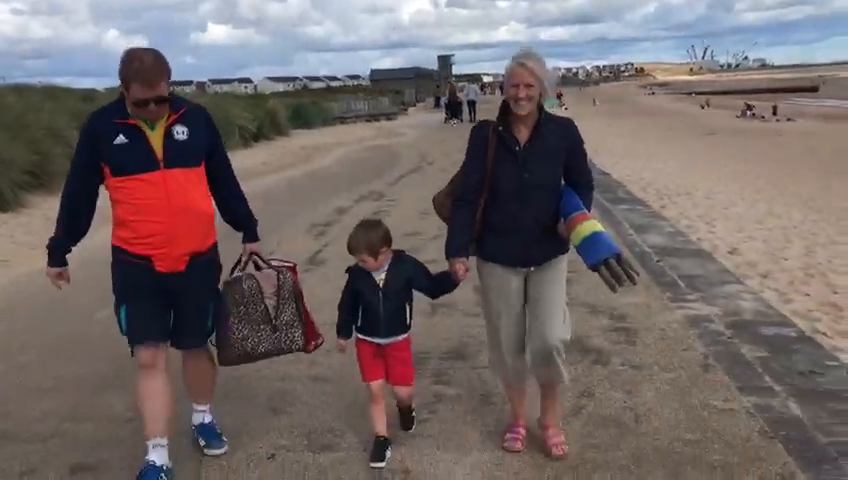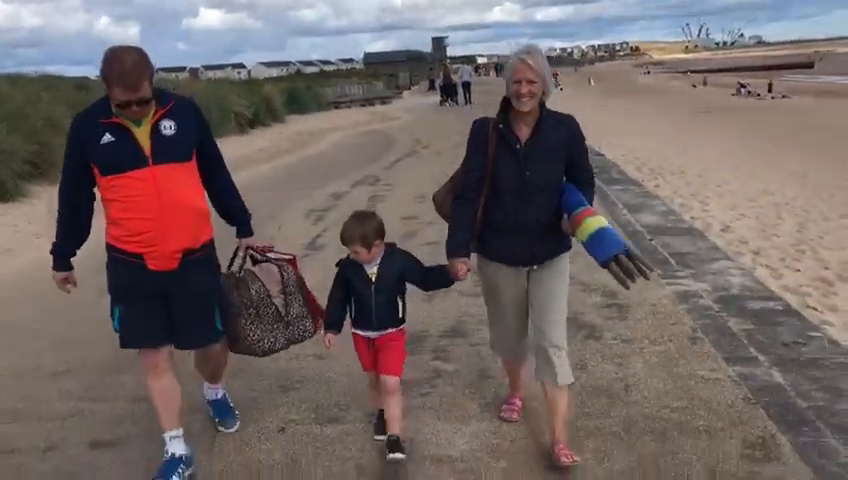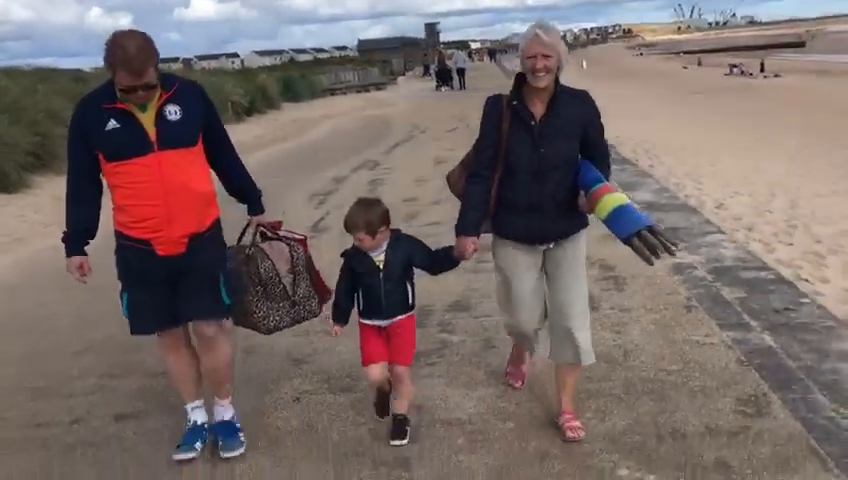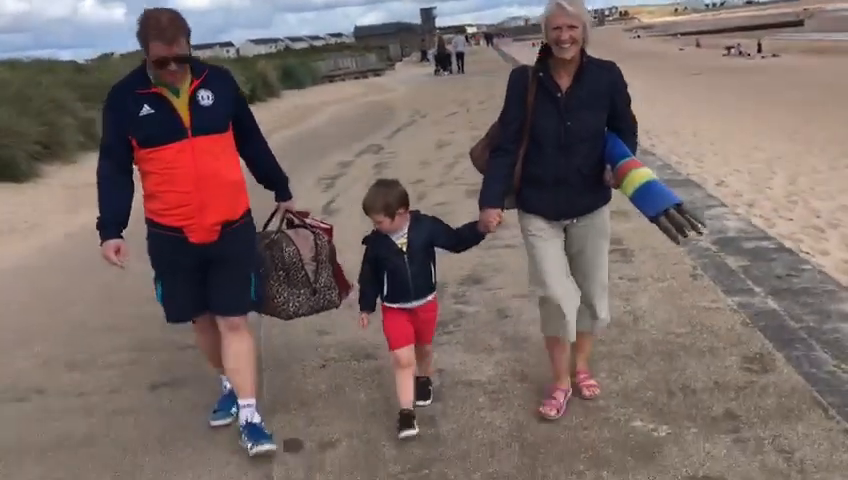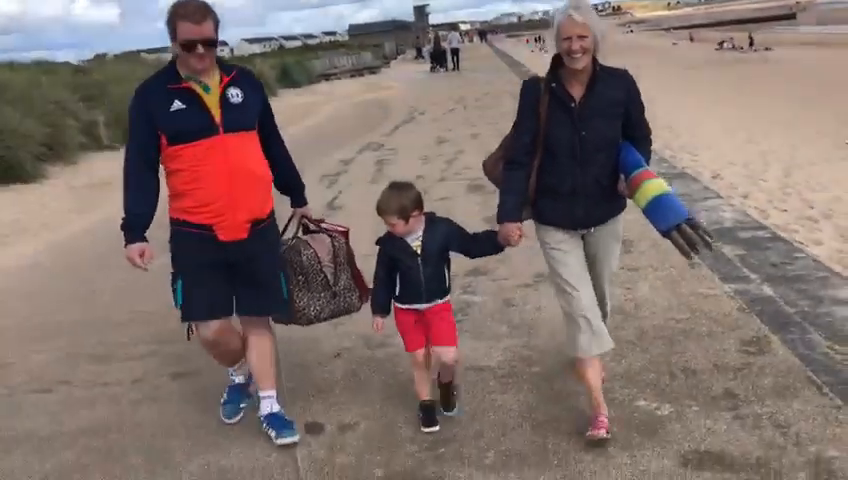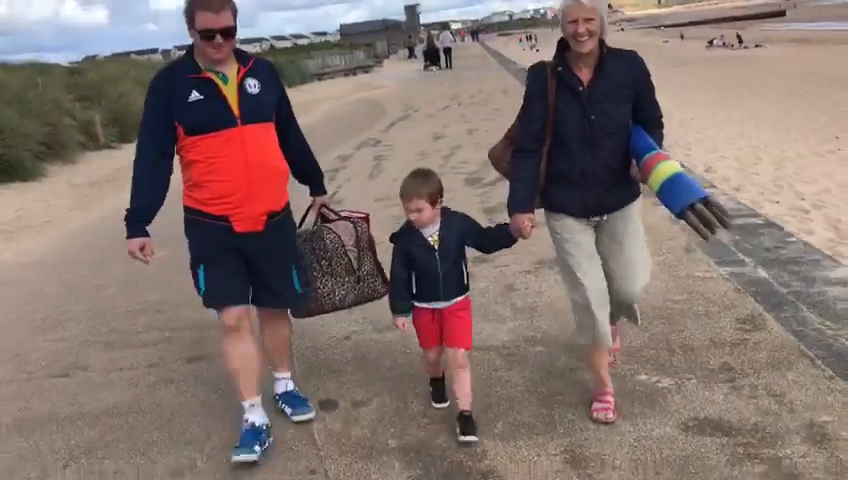
dt=0.2s
person 1, frame 1
left shoulder: (196, 119)
right shoulder: (101, 128)
left elbow: (223, 181)
right elbow: (79, 194)
left wrist: (248, 232)
right wrist: (58, 252)
left hip: (198, 259)
right hip: (136, 264)
left knee: (196, 346)
right knee: (148, 358)
left ankle: (203, 419)
person 1, frame 2
left shoulder: (184, 112)
right shoulder: (88, 128)
left elbow: (216, 175)
right elbow: (74, 197)
left wrist: (242, 226)
right wrist: (63, 256)
left hip: (194, 256)
right hip: (130, 265)
left knee: (211, 344)
right knee: (154, 358)
left ankle: (214, 391)
person 1, frame 3
left shoulder: (189, 96)
right shoulder: (91, 114)
left elbow: (222, 155)
right elbow: (82, 183)
left wrist: (254, 204)
right wrist: (76, 244)
left hip: (201, 239)
right hip: (140, 249)
left knee: (211, 331)
right knee: (170, 335)
left ankle: (225, 413)
right ankle: (198, 418)
person 1, frame 4
left shoulder: (219, 82)
right shoulder: (124, 99)
left elbow: (251, 143)
right elbow: (113, 169)
left wrist: (281, 191)
right wrist: (111, 229)
left hip: (233, 228)
right hip: (171, 235)
left knee: (234, 321)
right knee: (202, 319)
left ankle: (250, 418)
right ankle: (229, 387)
person 1, frame 5
left shoulder: (245, 83)
right shoulder: (153, 96)
left elbow: (273, 146)
right elbow: (140, 168)
left wrist: (298, 197)
right wrist: (135, 231)
left hip: (257, 229)
right hip: (195, 236)
left knee: (257, 321)
right knee: (211, 330)
left ankle: (269, 407)
right ankle: (238, 374)
person 1, frame 6
left shoulder: (263, 73)
right shoulder: (169, 85)
left elbow: (290, 136)
right elbow: (152, 159)
left wrist: (316, 185)
right wrist: (138, 223)
left hip: (273, 219)
right hip: (211, 226)
left knee: (275, 309)
right knee: (232, 320)
left ankle: (284, 385)
right ankle: (254, 421)
person 2, frame 1
left shoulder: (563, 132)
right shoulder: (485, 135)
left elbow: (582, 185)
right elbow: (467, 195)
right wrist: (457, 251)
left hip: (548, 255)
right hip: (496, 258)
left knee: (550, 338)
right knee: (506, 340)
left ankle: (551, 420)
right ankle: (518, 417)
person 2, frame 2
left shoulder: (565, 129)
right shoulder: (485, 131)
left elbow: (583, 182)
right elbow: (467, 193)
right wrist: (457, 249)
left hip: (551, 253)
right hip: (498, 254)
left knee: (551, 339)
right knee: (508, 331)
left ankle: (559, 439)
right ankle: (515, 390)
person 2, frame 3
left shoulder: (580, 105)
right shoulder: (499, 109)
left elbow: (598, 159)
right elbow: (481, 171)
right wrist: (468, 229)
left hip: (567, 232)
right hip: (513, 234)
left knee: (571, 320)
right knee: (523, 317)
left ankle: (566, 407)
right ankle: (520, 352)
person 2, frame 4
left shoulder: (606, 76)
right shoulder: (524, 82)
left elbow: (625, 131)
right elbow: (506, 144)
right wrist: (491, 201)
left hip: (591, 206)
right hip: (538, 209)
left knee: (591, 291)
right knee: (555, 295)
left ankle: (580, 366)
right ankle: (559, 381)
person 2, frame 5
left shoulder: (620, 85)
right shoulder: (536, 92)
left elbow: (640, 140)
right elbow: (519, 157)
right wrist: (509, 215)
left hip: (606, 214)
right hip: (554, 220)
left knee: (598, 296)
right knee: (579, 307)
left ankle: (588, 358)
right ankle: (599, 408)
person 2, frame 6
left shoulder: (629, 67)
right shoulder: (543, 77)
left elbow: (651, 124)
right elbow: (527, 145)
right wrist: (520, 205)
left hip: (620, 201)
right hip: (566, 208)
left knee: (629, 285)
right knee: (588, 296)
left ankle: (608, 325)
right ankle: (603, 385)
person 3, frame 1
left shoulder: (406, 267)
right shoulder: (356, 275)
left elbow: (433, 287)
right elbow: (348, 305)
left wrist: (453, 276)
right wrist: (343, 333)
left hip: (398, 340)
right hip: (367, 342)
left knee: (403, 391)
right knee: (376, 392)
left ankle: (405, 408)
right ankle: (381, 438)
person 3, frame 2
left shoulder: (399, 261)
right shoulder: (348, 268)
left elbow: (425, 279)
right elbow: (338, 299)
left wrist: (449, 273)
right wrist: (332, 328)
left hip: (392, 334)
right hip: (362, 335)
left knee: (390, 384)
right knee: (374, 381)
left ankle: (394, 437)
right ankle: (382, 414)
person 3, frame 3
left shoulder: (405, 246)
right shoulder: (354, 257)
left elbow: (433, 263)
right elbow: (345, 289)
left wrist: (456, 253)
right wrist: (339, 319)
left hip: (402, 320)
right hip: (370, 324)
left knee: (400, 372)
right knee: (376, 376)
left ankle: (400, 417)
right ankle: (384, 390)
person 3, frame 4
left shoulder: (427, 226)
right shoulder: (376, 242)
left elbow: (456, 241)
right elbow: (369, 276)
left wrist: (480, 228)
right wrist: (366, 307)
left hip: (426, 303)
right hip: (394, 308)
left knee: (424, 349)
right knee: (403, 359)
left ankle: (424, 379)
right ankle: (406, 413)
person 3, frame 5
left shoulder: (442, 229)
right shoulder: (389, 244)
left elbow: (472, 245)
right elbow: (382, 278)
left wrist: (501, 238)
right wrist: (379, 310)
left hip: (439, 305)
right hip: (406, 310)
left knee: (447, 358)
right knee: (419, 359)
left ankle: (446, 382)
right ankle: (426, 403)
person 3, frame 6
left shoulder: (458, 223)
right shoulder: (405, 238)
left elbow: (486, 241)
right elbow: (399, 276)
left wrist: (512, 230)
right wrist: (400, 310)
left hip: (457, 303)
right hip: (424, 308)
left knee: (459, 359)
right knee: (432, 355)
left ankle: (465, 414)
right ankle: (436, 380)
